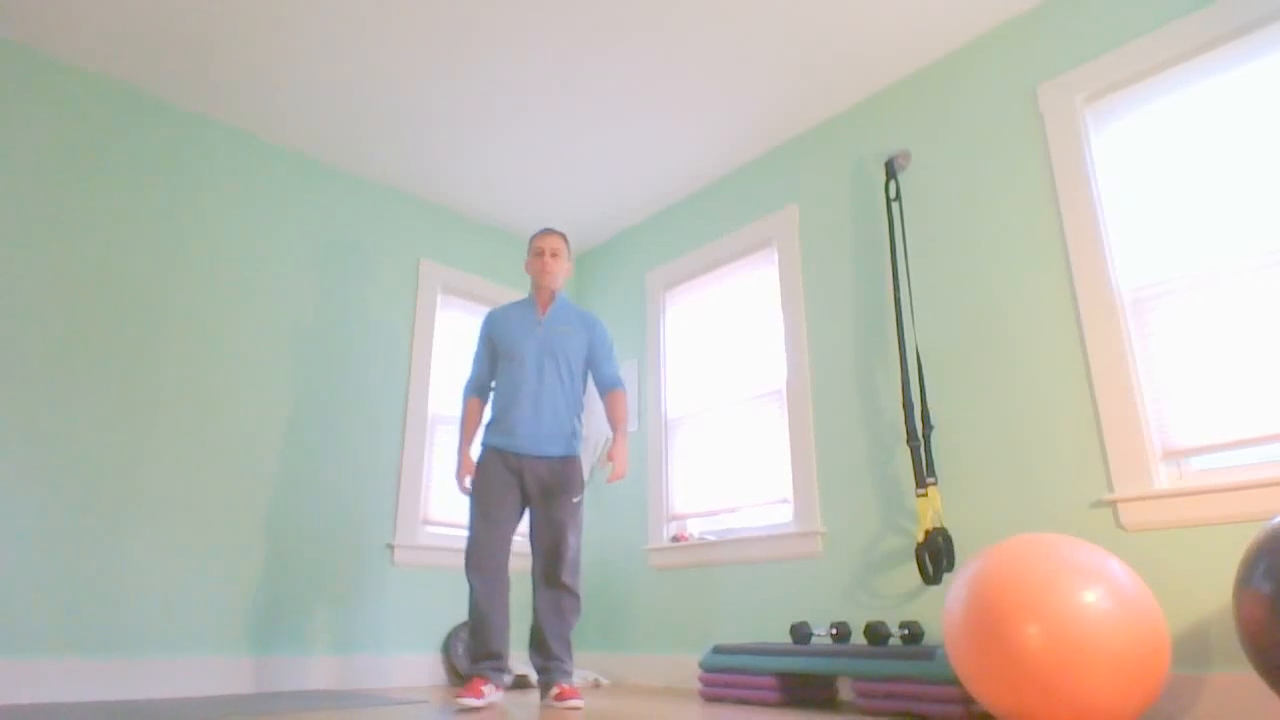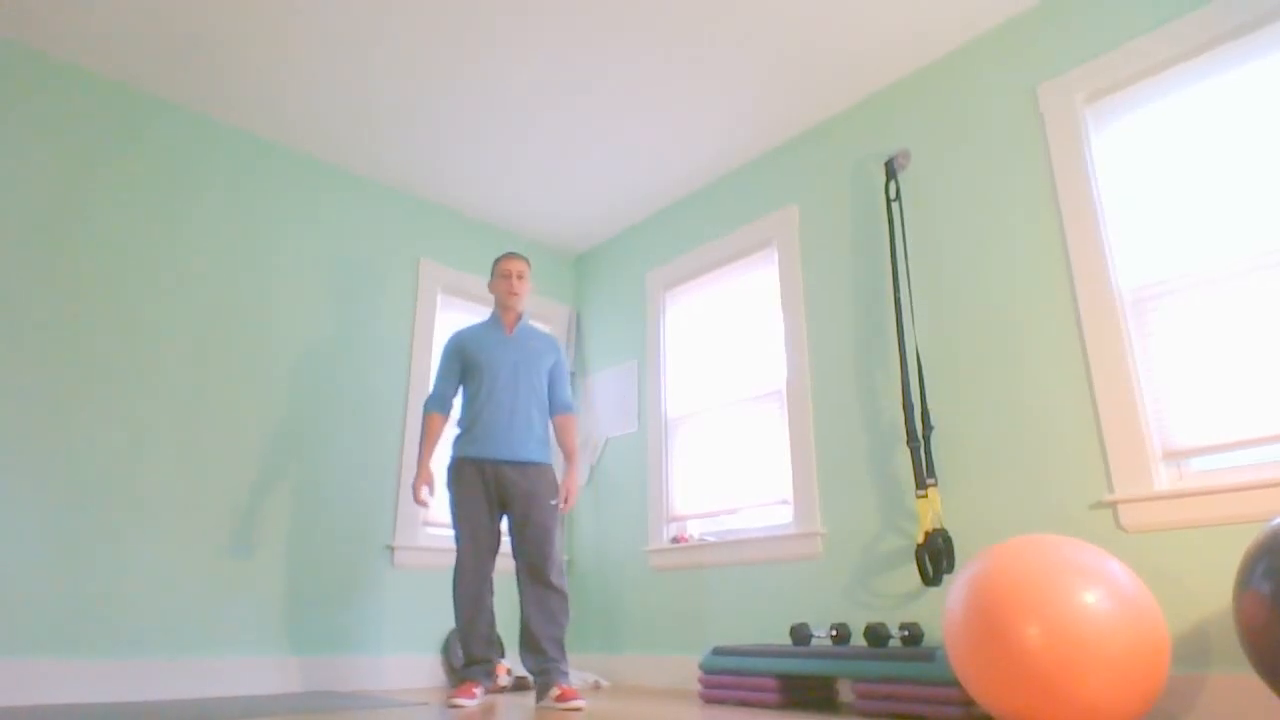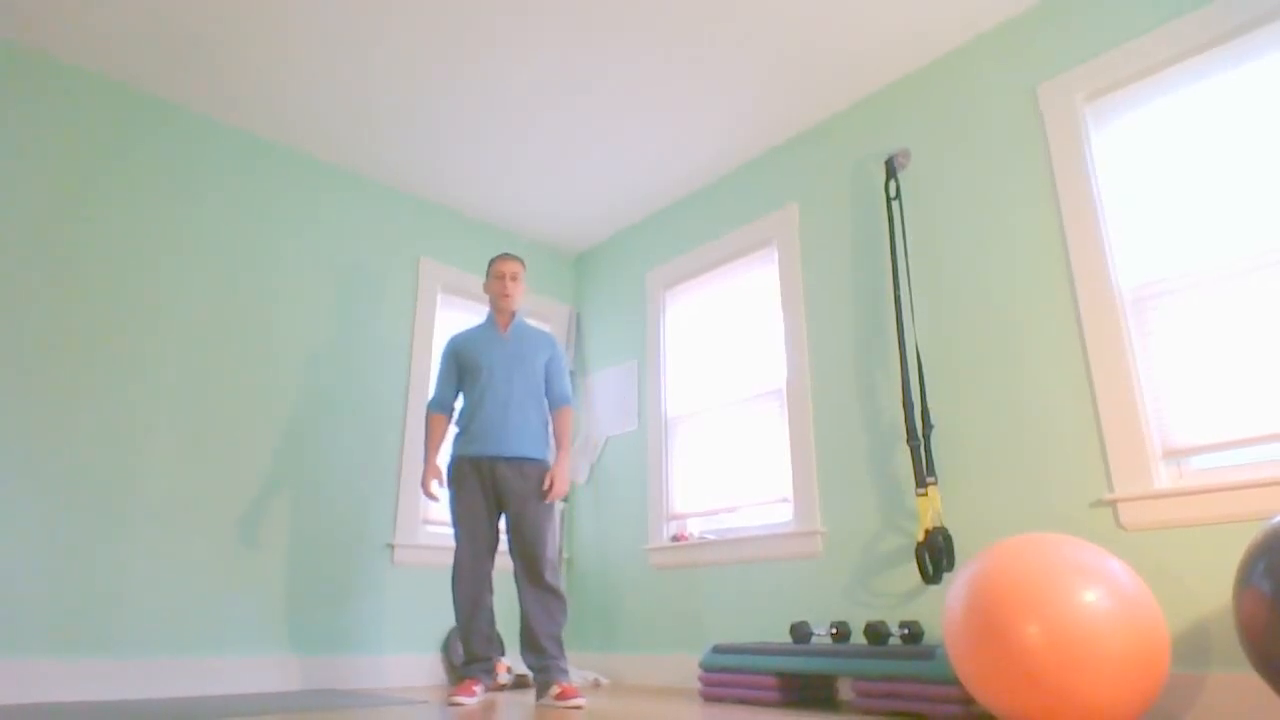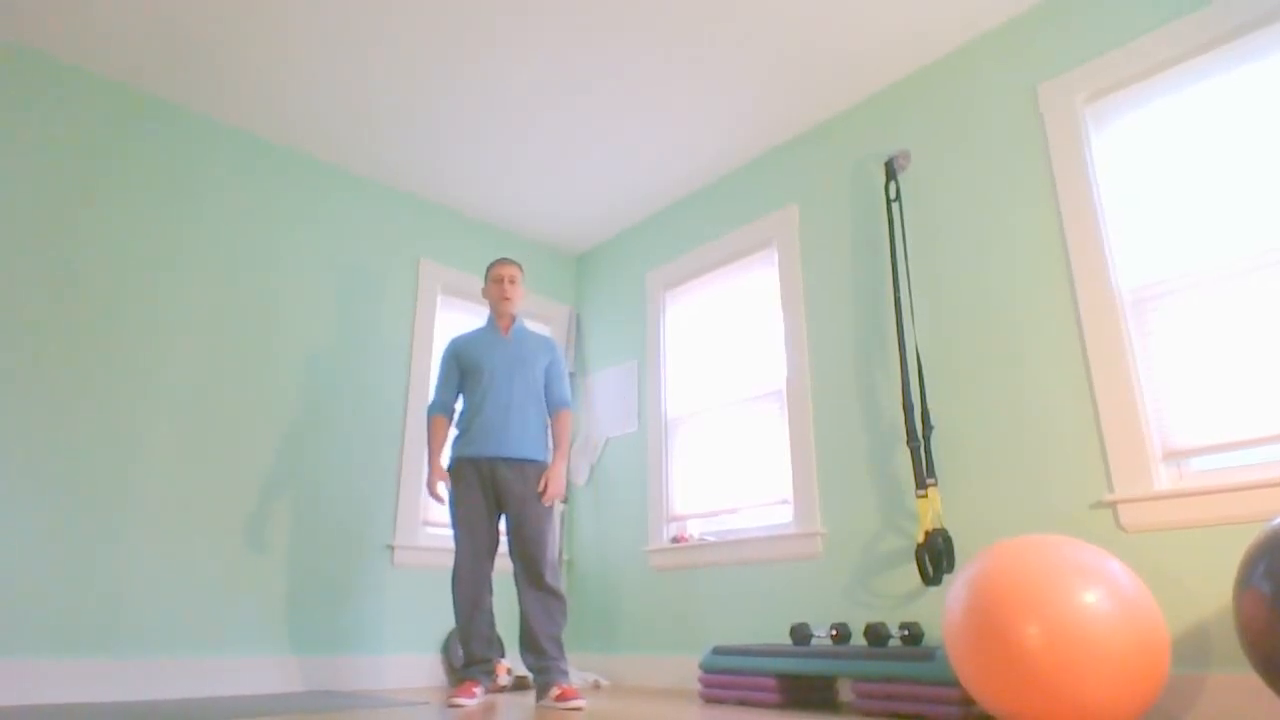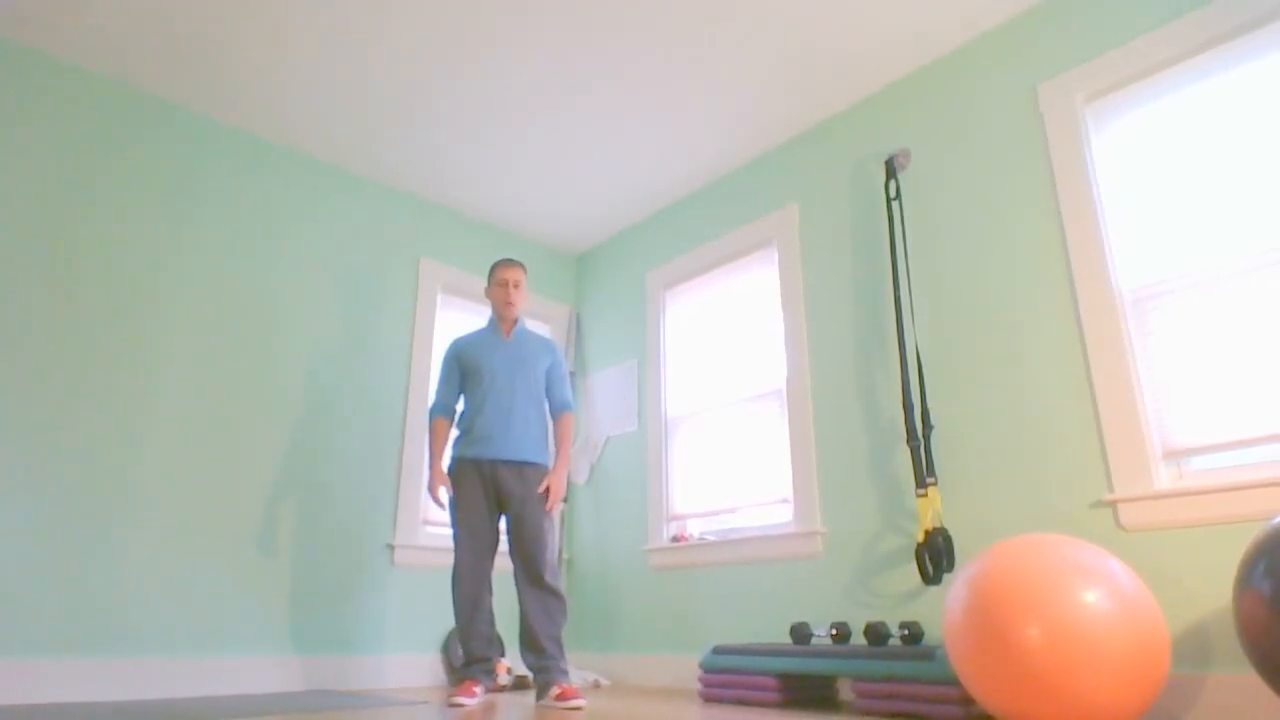
dt=0.7s
person 1, frame 1
left shoulder: (588, 325)
right shoulder: (497, 321)
left elbow: (611, 384)
right elbow: (477, 388)
left wrist: (619, 438)
right wrist: (464, 451)
left hip: (560, 461)
right hip: (499, 455)
left knee: (558, 569)
right knee: (485, 557)
left ankle: (556, 676)
right ankle: (488, 672)
person 1, frame 2
left shoulder: (549, 346)
right shoulder: (463, 341)
left elbow: (562, 408)
right elbow: (438, 404)
left wrist: (572, 465)
right wrist: (424, 462)
left hip: (533, 468)
right hip: (472, 466)
left knee: (543, 569)
right knee: (473, 570)
left ankle: (551, 677)
right ankle: (477, 674)
person 1, frame 3
left shoulder: (546, 343)
right shoulder: (461, 344)
left elbow: (561, 403)
right elbow: (441, 404)
left wrist: (563, 459)
right wrist: (430, 459)
left hip: (530, 464)
right hip: (470, 464)
left knee: (539, 566)
right knee: (472, 567)
left ankle: (551, 674)
right ankle: (477, 672)
person 1, frame 4
left shoulder: (545, 347)
right shoulder: (461, 346)
left elbow: (560, 406)
right elbow: (441, 407)
left wrist: (559, 463)
right wrist: (434, 462)
left hip: (529, 465)
right hip: (470, 465)
left knee: (539, 567)
right knee: (472, 568)
left ankle: (551, 676)
right ankle: (477, 673)
person 1, frame 5
left shoulder: (546, 349)
right shoulder: (462, 348)
left elbow: (562, 410)
right elbow: (442, 410)
left wrist: (560, 467)
right wrist: (435, 466)
left hip: (529, 468)
right hip: (471, 467)
left knee: (538, 568)
right knee: (471, 569)
left ankle: (551, 676)
right ankle: (476, 673)
